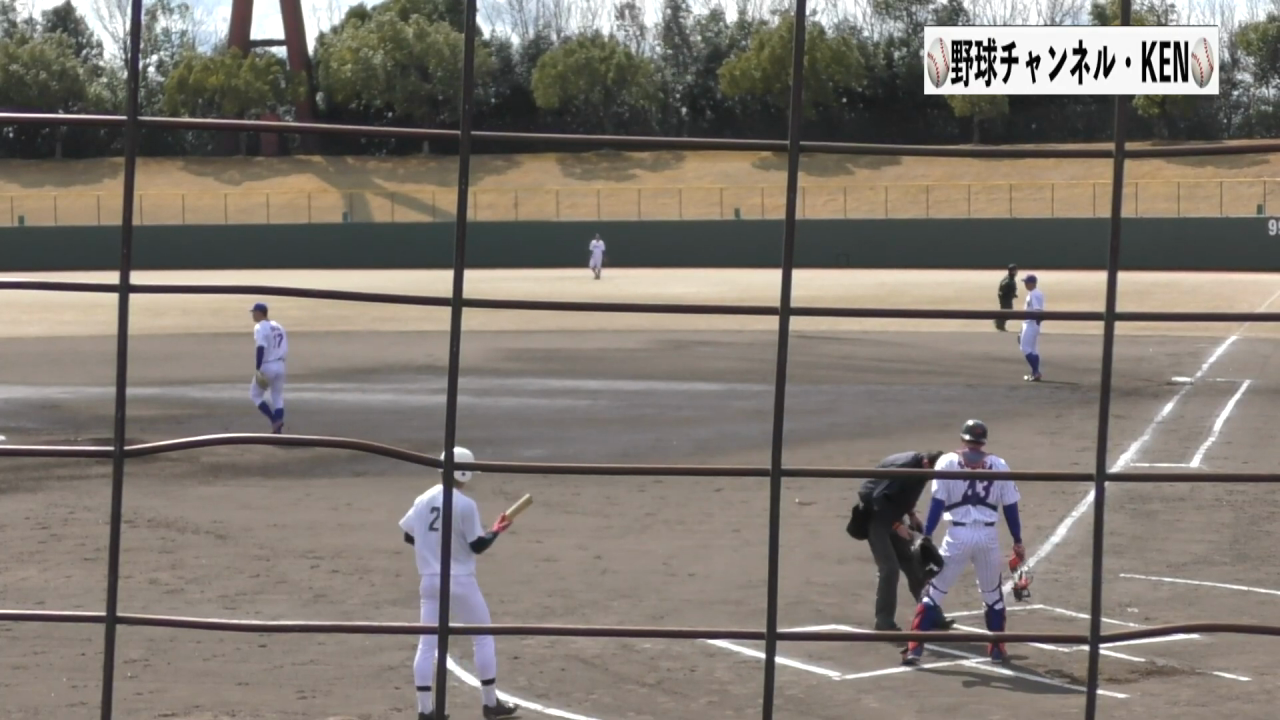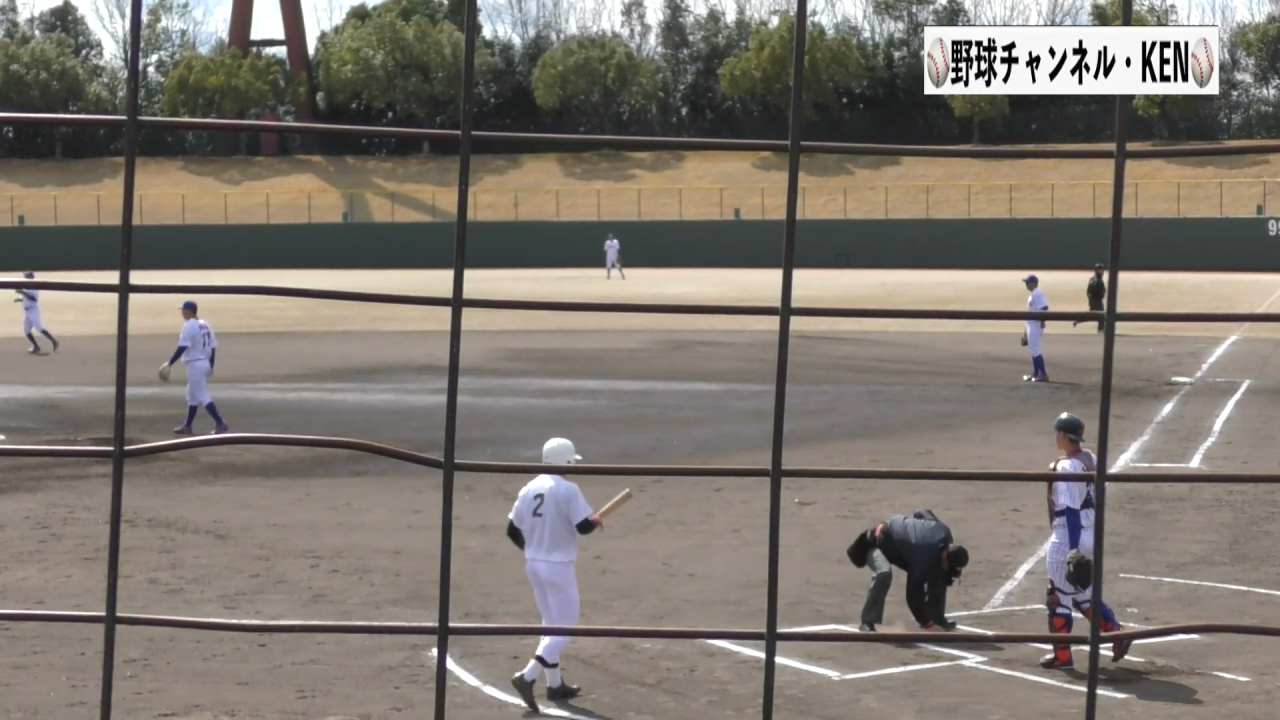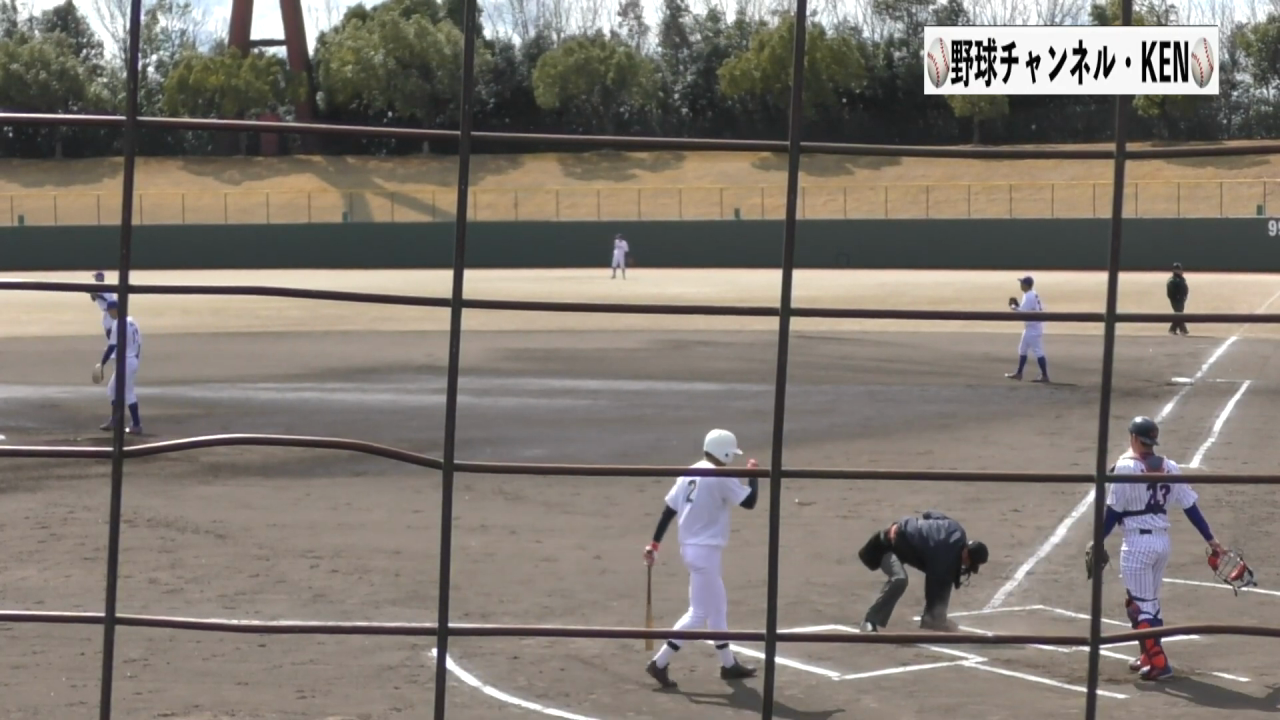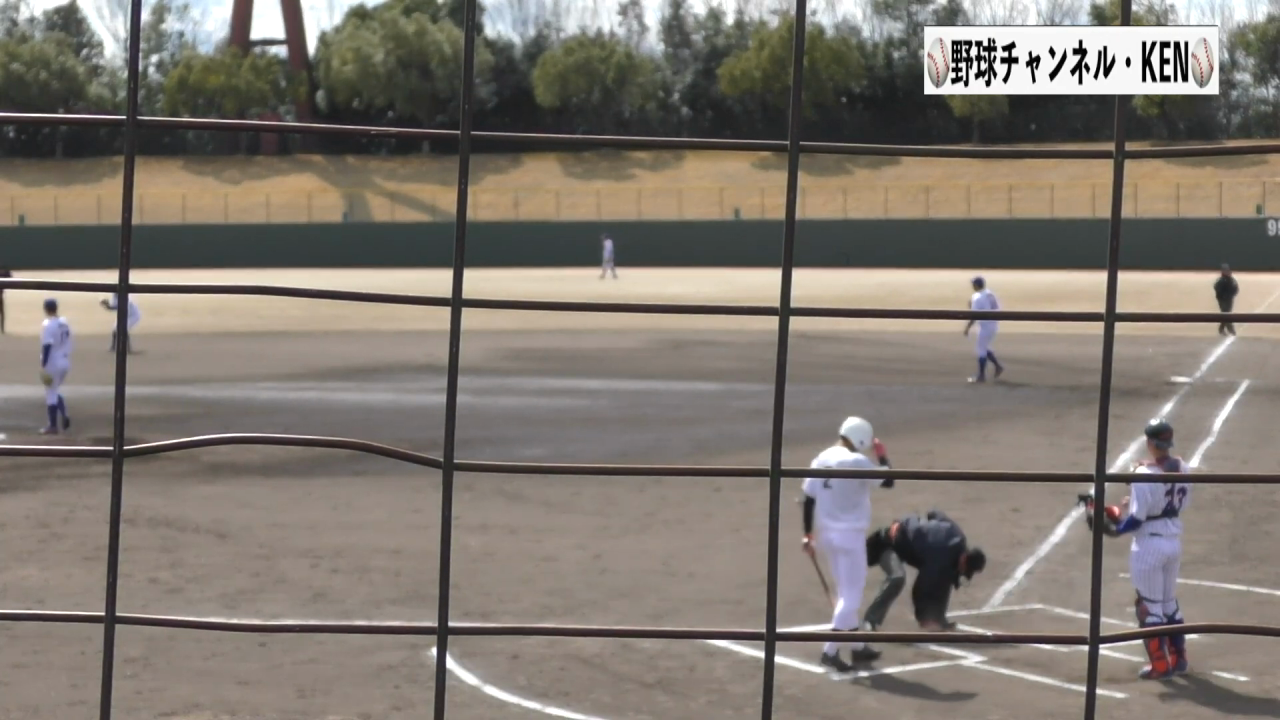
dt=1s
person 1, frame 1
left shoulder: (422, 500)
right shoulder: (466, 504)
left elbow: (408, 536)
right elbow: (478, 546)
right wrist: (496, 530)
left hip: (430, 580)
right hip: (460, 581)
left knee: (428, 644)
right knee: (483, 639)
person 1, frame 2
left shoulder: (528, 489)
right shoulder: (568, 489)
left elbow: (513, 530)
right elbow: (583, 527)
right wrist: (596, 523)
left hip: (534, 565)
right hip: (559, 566)
left knee: (551, 624)
right knee: (564, 630)
left ankle: (555, 684)
right ankle: (527, 676)
person 1, frame 3
left shoulder: (689, 475)
right shoulder: (722, 478)
left elbow: (668, 511)
right elbow: (751, 501)
left wrist: (654, 544)
right wrist: (753, 475)
left hip: (689, 548)
right hip: (706, 552)
left knee: (716, 608)
right knee: (698, 613)
left ankle: (728, 664)
right ankle: (660, 662)
person 1, frame 4
left shoulder: (820, 460)
right shoulder: (857, 461)
left elbow: (809, 500)
right elbow: (888, 481)
left wrist: (808, 535)
right wrist: (881, 454)
left hip: (826, 534)
right hip: (849, 535)
left knee: (845, 590)
right knee: (851, 595)
left ankle: (856, 646)
right ankle: (830, 652)
person 2, frame 1
left shoulder: (948, 461)
right shoulder: (998, 464)
left elbow: (937, 502)
right elbow: (1010, 505)
left wrist: (926, 537)
right wrist: (1018, 541)
left hip: (958, 536)
right hip: (988, 536)
left knee: (935, 591)
right knee: (993, 593)
left ankle: (915, 648)
right ankle: (997, 649)
person 2, frame 2
left shoulder: (1066, 466)
right shoulder: (1091, 459)
left elbow: (1070, 509)
left wrist: (1074, 547)
left hip: (1066, 537)
right hip: (1088, 536)
left knee: (1058, 597)
right knee: (1082, 594)
left ankle: (1061, 655)
right ankle: (1119, 637)
person 2, frame 3
left shoulder: (1126, 467)
right shoulder: (1170, 468)
left elbow: (1114, 510)
right elbow: (1190, 506)
right wrist: (1209, 539)
left hip: (1137, 543)
right hip: (1163, 540)
left knee: (1139, 605)
right knee: (1151, 602)
left ankle: (1158, 663)
right ankle: (1148, 657)
person 2, frame 4
left shoulder: (1145, 474)
right shoulder: (1183, 469)
left elbow: (1138, 518)
right elbow: (1175, 506)
left wrist: (1115, 530)
left hip: (1149, 546)
right hip: (1173, 543)
left knee: (1149, 606)
right knee: (1168, 601)
left ankle: (1160, 665)
right ankle: (1178, 659)
